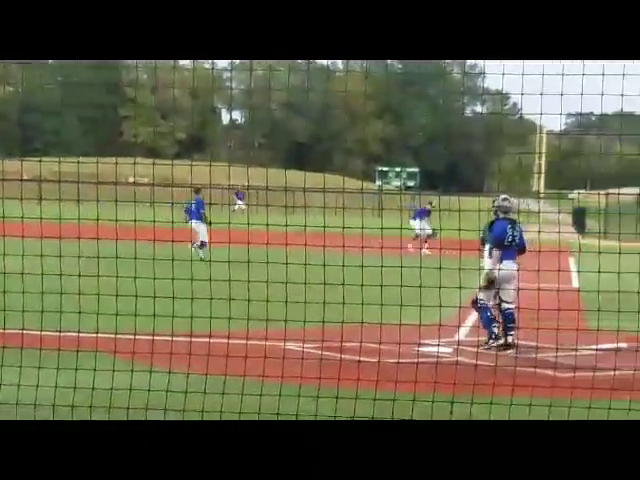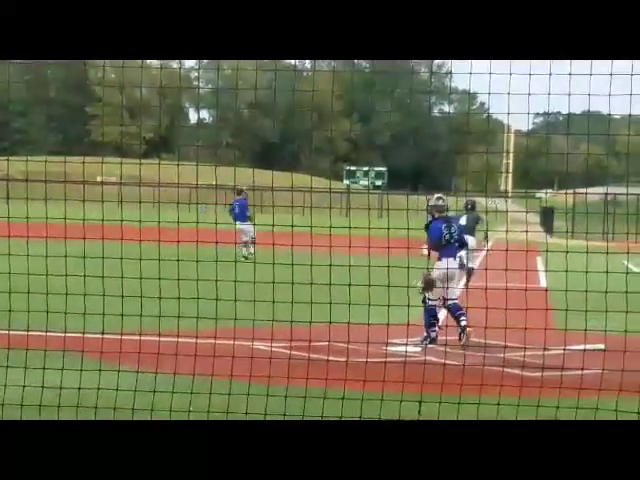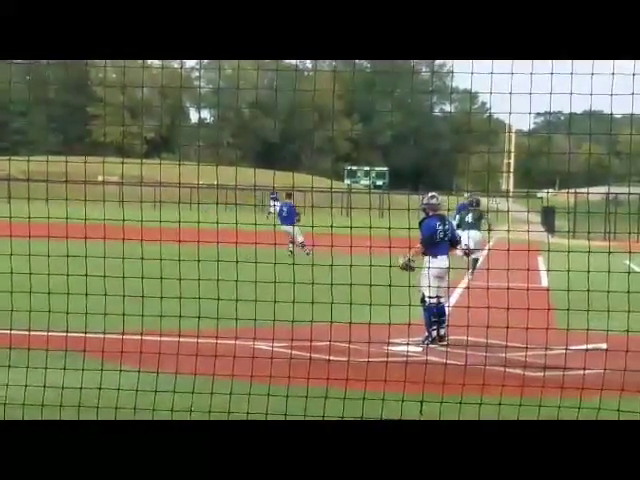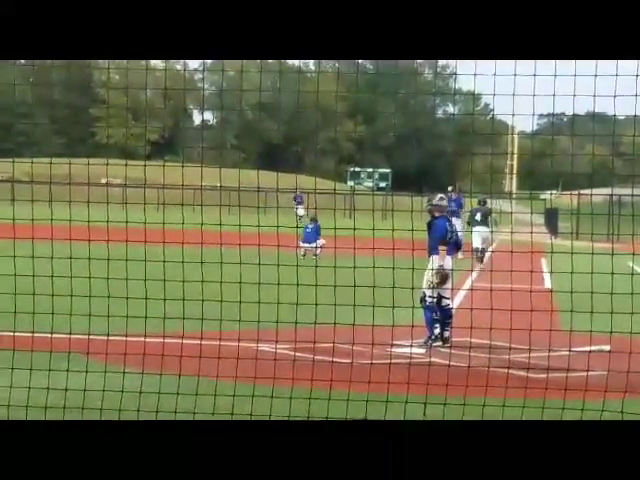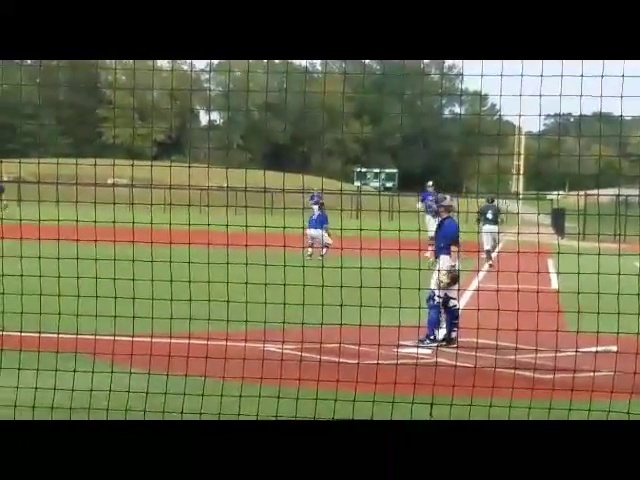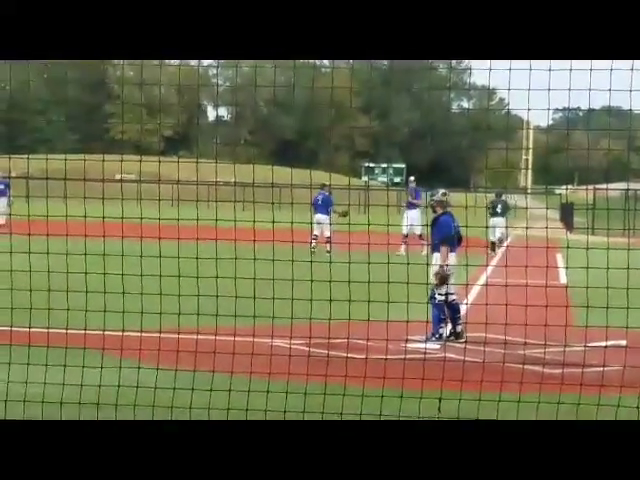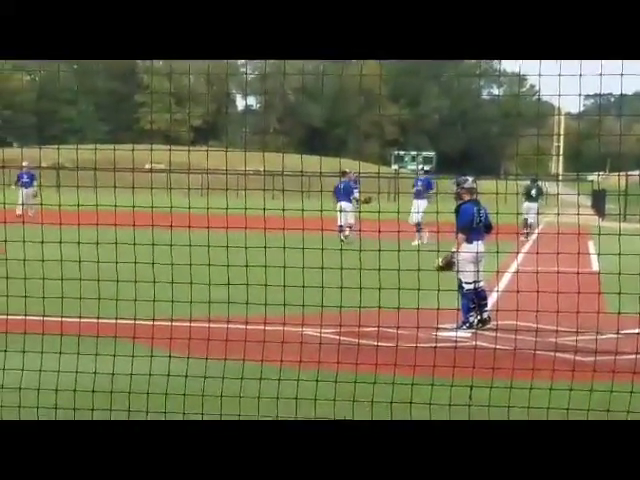
dt=0.5s
person 1, frame 1
left shoulder: (498, 224)
right shoulder: (517, 226)
left elbow: (497, 248)
right elbow: (522, 249)
left wrist: (492, 269)
left hip: (497, 267)
right hip: (512, 267)
left knee: (481, 302)
right knee: (508, 305)
left ankle: (494, 335)
right ankle: (510, 340)
person 1, frame 2
left shoulder: (435, 225)
right shoulder: (454, 223)
left elbow: (435, 249)
right elbow: (462, 244)
left wrist: (430, 273)
left hip: (440, 265)
right hip: (454, 264)
left knee: (430, 301)
right knee: (451, 301)
left ankle: (431, 336)
right ankle: (463, 325)
person 1, frame 3
left shoulder: (428, 222)
right shoulder: (447, 221)
left elbow: (423, 245)
right elbow: (454, 243)
left wrist: (409, 257)
left hip: (432, 262)
right hip: (445, 262)
left knee: (428, 300)
right knee: (440, 300)
left ankle: (431, 336)
right ankle: (441, 335)
person 1, frame 4
left shoulder: (437, 223)
right shoulder: (449, 223)
left elbow: (442, 245)
right elbow: (458, 246)
left wrist: (440, 265)
left hip: (438, 262)
right hip: (448, 263)
left knee: (428, 299)
right knee: (445, 301)
left ankle: (434, 335)
right ankle: (445, 336)
person 1, frame 5
left shoulder: (449, 223)
right shoulder: (445, 223)
left elbow: (454, 245)
left wrist: (453, 265)
right wrist: (436, 259)
left hip: (446, 263)
right hip: (445, 263)
left knee: (434, 299)
right knee: (450, 301)
left ankle: (432, 336)
right ankle: (451, 336)
person 1, frame 6
left shoulder: (442, 220)
right shoulder: (451, 218)
left elbow: (444, 244)
right elbow: (458, 241)
left wrist: (441, 265)
left hip: (441, 260)
right hip: (451, 259)
left knee: (437, 297)
right knee: (450, 296)
left ankle: (439, 333)
right ankle: (457, 331)
person 1, frame 7
left shoulder: (465, 208)
right shoulder: (480, 207)
left elbow: (462, 233)
right elbow: (488, 229)
left wrist: (454, 252)
left hip: (467, 249)
right hip: (480, 247)
left knee: (466, 286)
right knee: (478, 284)
left ankle: (469, 321)
right ankle: (484, 317)
